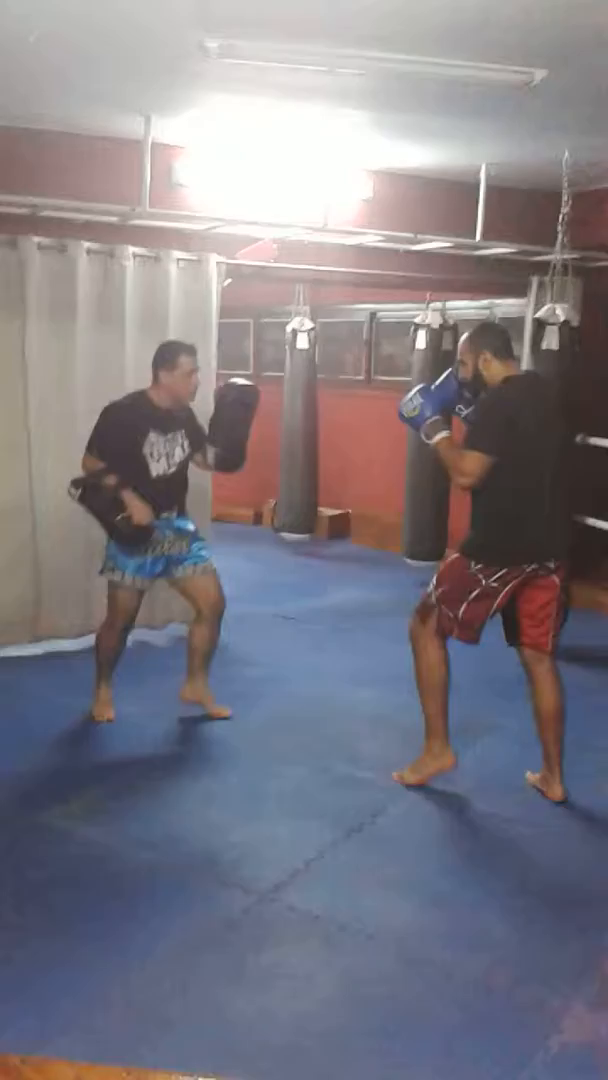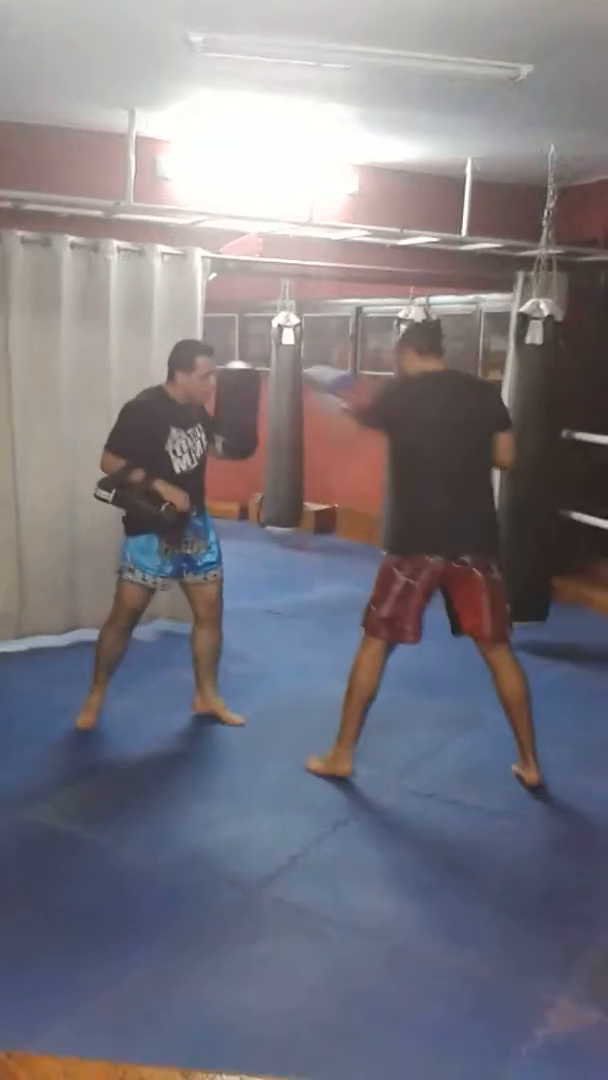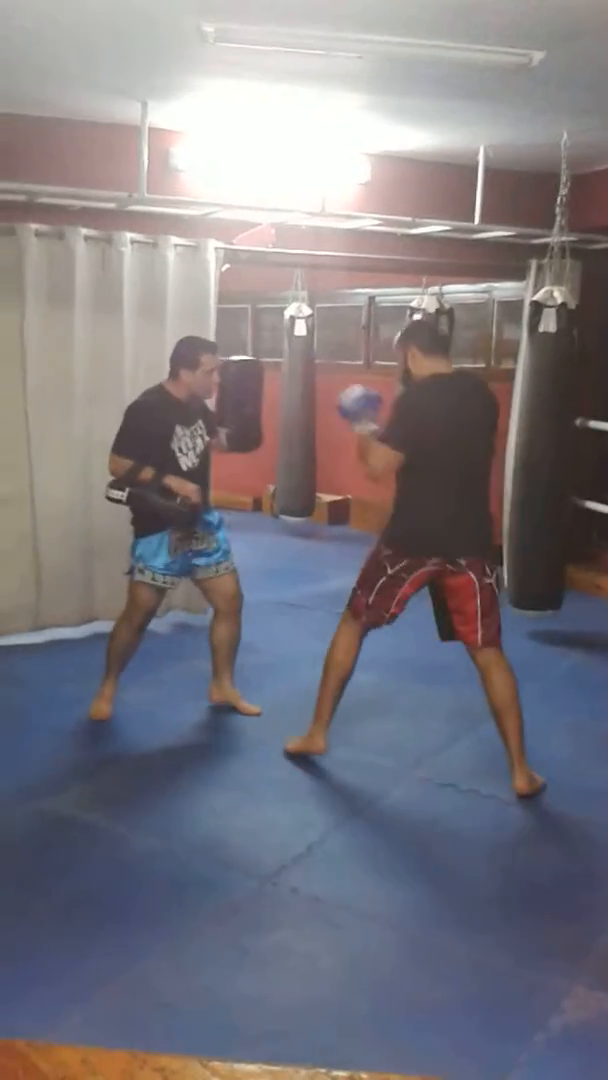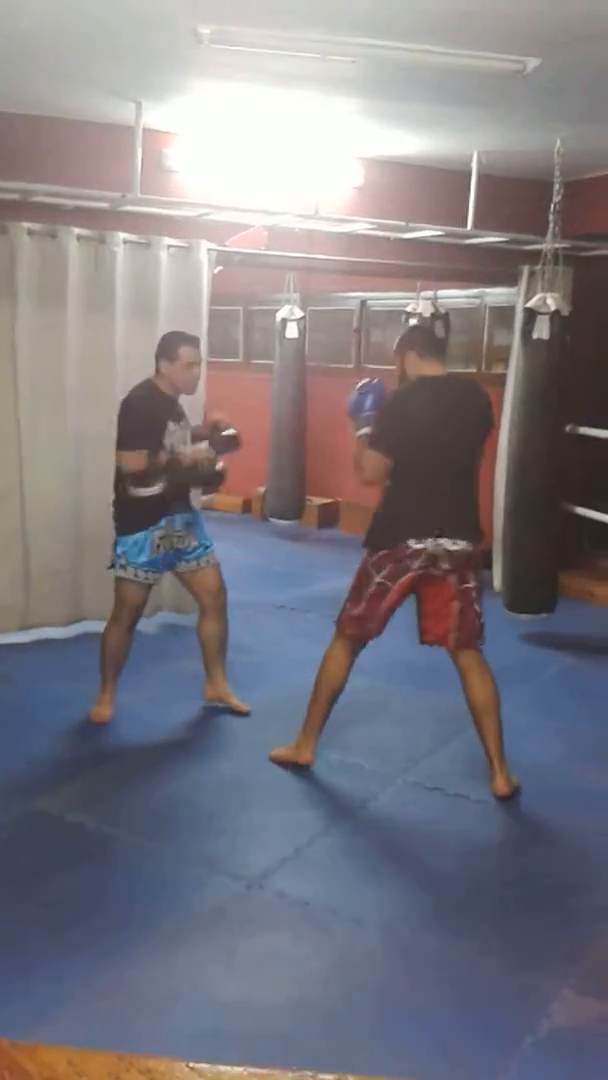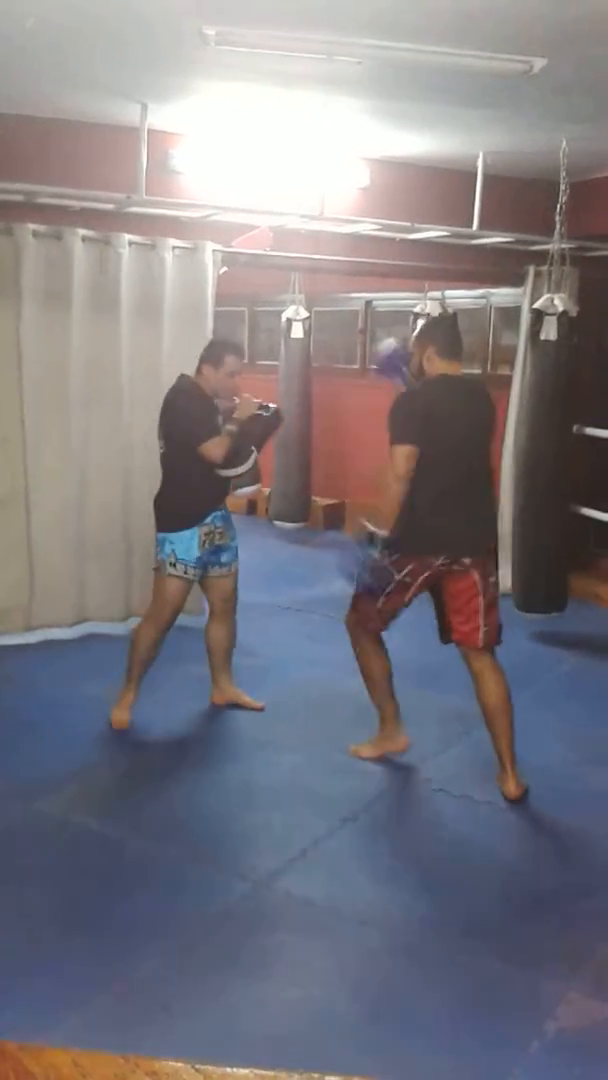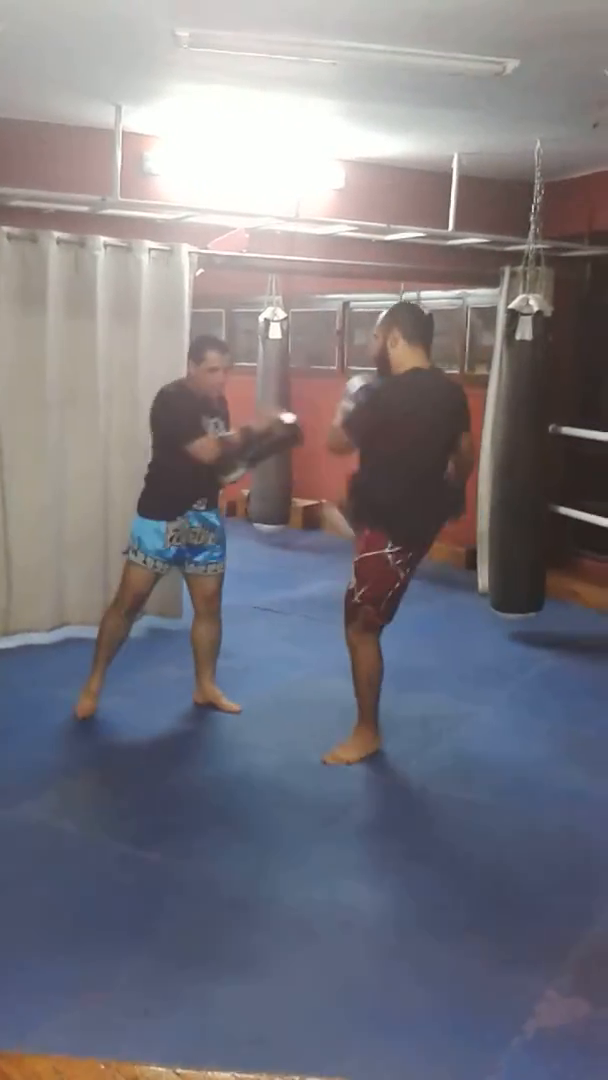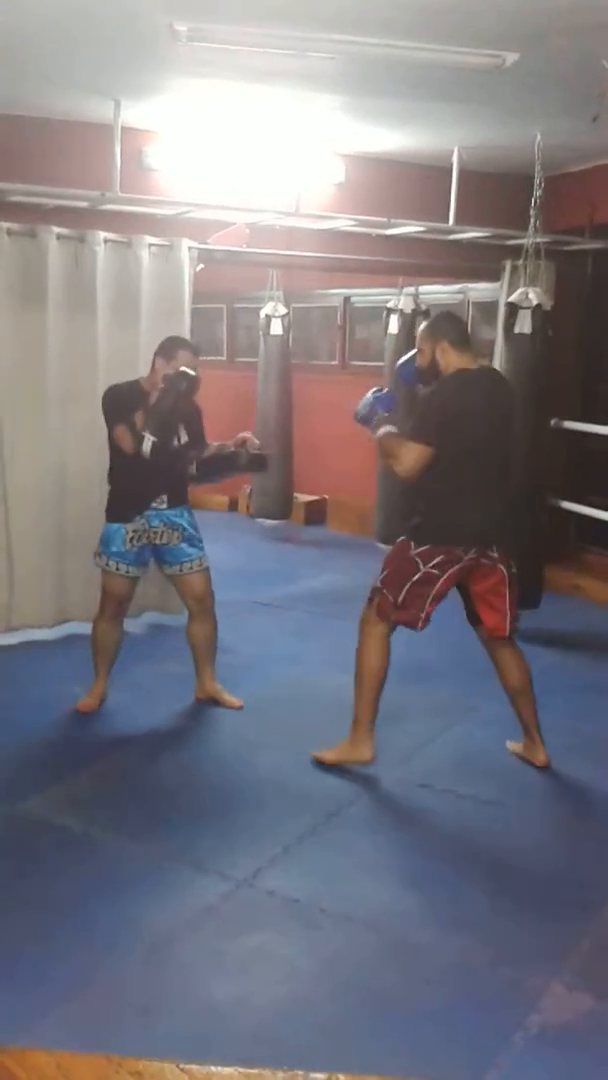
dt=0.5s
person 1, frame 1
left shoulder: (497, 402)
right shoulder: (539, 391)
left elbow: (466, 473)
left wrist: (432, 427)
right wrist: (460, 413)
left hip: (498, 548)
right hip: (546, 548)
left knee: (425, 628)
right knee: (539, 658)
left ankle: (438, 748)
right ankle: (553, 776)
person 1, frame 2
left shoulder: (404, 393)
right shoulder: (483, 393)
left elbow: (349, 419)
right elbow: (505, 457)
left hip: (419, 543)
right hip: (476, 540)
left knee: (376, 640)
right knee: (496, 647)
left ankle: (341, 754)
right ankle: (530, 762)
person 1, frame 3
left shoulder: (415, 400)
right shoulder: (482, 394)
left elbow: (379, 468)
left wrist: (363, 426)
left hip: (413, 540)
right hip: (471, 543)
left knee: (352, 624)
right knee: (488, 652)
left ankle: (316, 734)
right ankle: (522, 771)
person 1, frame 4
left shoulder: (400, 403)
right shoulder: (477, 398)
left elbow: (371, 473)
left wrist: (365, 423)
left hip: (399, 542)
right hip: (458, 542)
left knee: (347, 639)
right knee: (468, 654)
left ankle: (305, 744)
right ankle: (499, 772)
person 1, frame 5
left shoulder: (415, 401)
right shoulder: (480, 398)
left elbow: (401, 472)
left wrist: (382, 539)
left hip: (423, 542)
right hip: (473, 543)
left knee: (363, 624)
right knee: (480, 656)
left ankle: (391, 735)
right ankle: (509, 772)
person 1, frame 6
left shoulder: (386, 395)
right shoulder: (449, 390)
left elbow: (336, 440)
right elbow: (465, 455)
left wrist: (351, 407)
right wrist: (451, 489)
left hip: (394, 527)
right hip: (422, 510)
left knee: (361, 627)
right knee: (363, 482)
left ankle: (366, 733)
person 1, frame 7
left shoulder: (444, 395)
right shoulder: (498, 386)
left elbow: (405, 464)
left wrist: (381, 423)
left hip: (439, 536)
right hip: (491, 536)
left knee: (375, 620)
right knee: (500, 638)
left ankle: (360, 740)
right ankle: (534, 742)
person 2, frame 1
left shoulder: (183, 415)
right shoulder: (122, 414)
left elbow: (206, 459)
right elbow: (91, 465)
right wrist: (128, 498)
left hip: (177, 526)
right hip: (134, 532)
left knee: (212, 603)
right knee: (121, 618)
left ankle: (196, 686)
right ankle: (103, 690)
person 2, frame 2
left shoulder: (196, 409)
right shoulder: (142, 410)
left elbow: (220, 448)
right elbow: (110, 463)
right wrist: (161, 487)
left hip: (196, 525)
right hip: (152, 530)
left knee: (210, 612)
right knee: (125, 615)
left ankle: (207, 697)
right ankle: (95, 696)
person 2, frame 3
left shoulder: (196, 405)
right shoulder: (146, 410)
left elbow: (219, 442)
right elbow: (118, 465)
right wrist: (170, 481)
left hip: (203, 522)
right hip: (160, 528)
left knee: (230, 603)
right knee: (139, 614)
left ankle: (223, 687)
right ankle: (107, 688)
person 2, frame 4
left shoulder: (172, 403)
right shoulder: (139, 404)
right elbow: (131, 463)
left wrist: (203, 445)
right wrist: (185, 455)
left hip: (182, 518)
right hip: (142, 525)
left knee: (214, 598)
right knee: (126, 613)
left ankle: (217, 685)
right ankle: (106, 693)
person 2, frame 5
left shoulder: (204, 401)
right shoulder: (184, 399)
left elbow: (221, 451)
right elbow: (216, 452)
left wrist: (240, 424)
right wrist: (237, 421)
left hip: (214, 517)
right hip: (183, 521)
left knee: (224, 605)
right knee: (164, 612)
left ankle: (223, 686)
right ankle: (127, 694)
person 2, frame 6
left shoulder: (216, 402)
right shoulder: (172, 400)
left elbow: (226, 453)
right elbow: (206, 452)
left wrist: (248, 437)
right wrist: (247, 431)
left hip: (204, 516)
right hip: (161, 518)
left knee: (209, 604)
right knee: (129, 601)
left ankle: (205, 687)
right ankle: (94, 684)
person 2, frame 7
left shoulder: (187, 406)
right shoulder: (119, 396)
left elbow: (199, 455)
right elbow: (129, 443)
left wrist: (231, 445)
right wrist: (156, 400)
left hip: (176, 516)
right hip: (127, 518)
left knee: (202, 600)
right knee: (112, 606)
left ankle: (206, 683)
right ankle: (99, 685)
